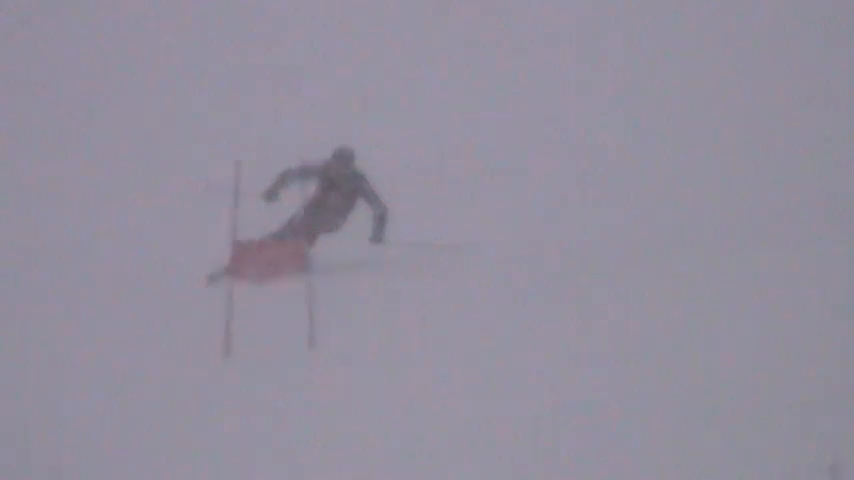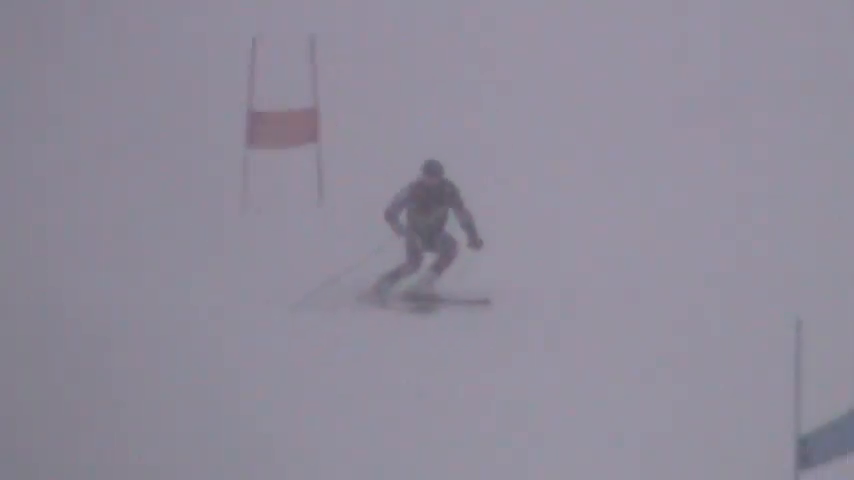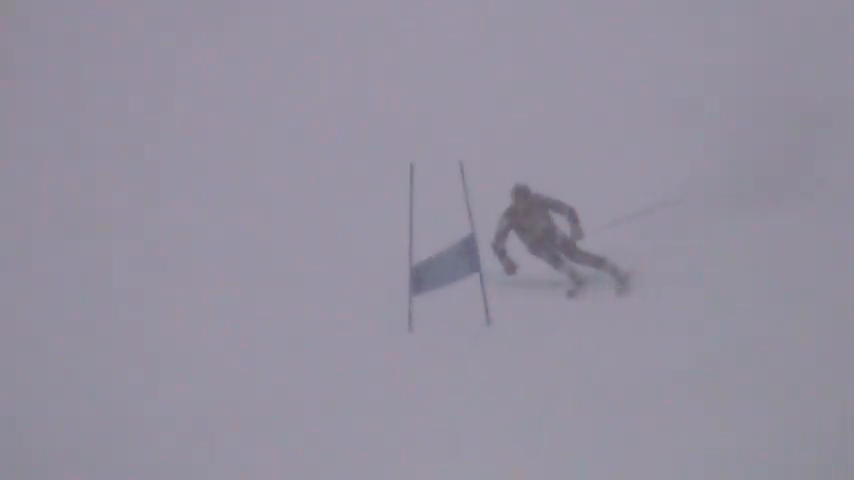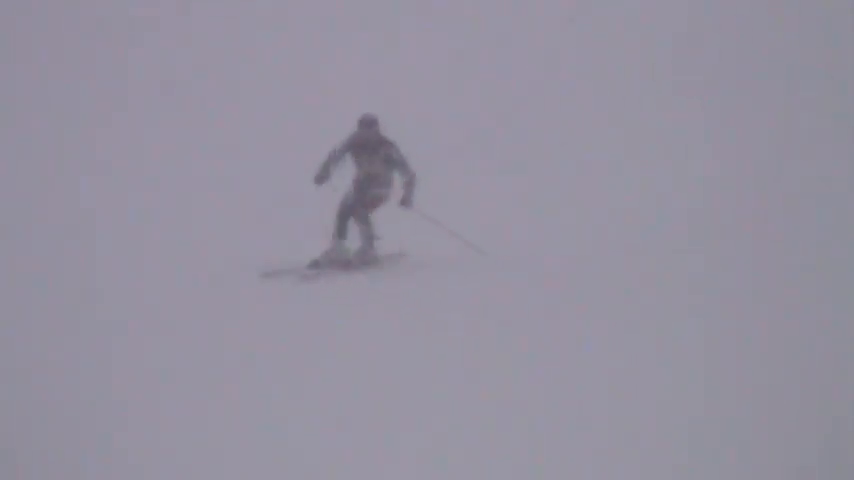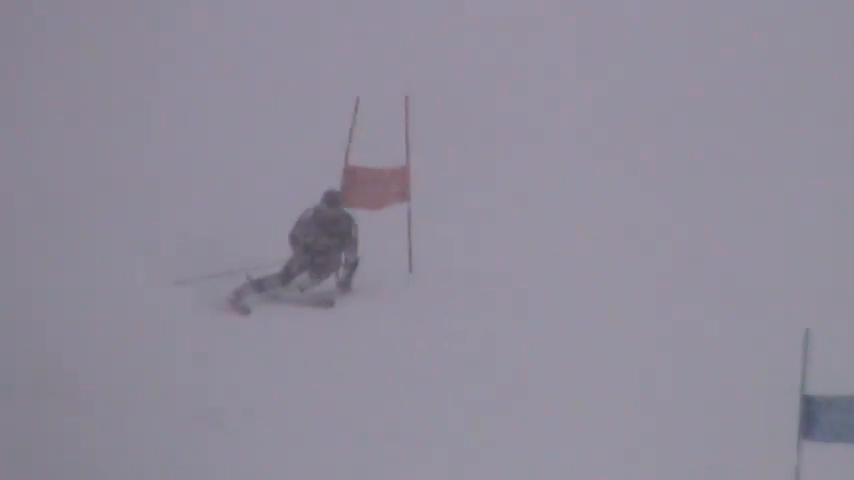
dt=1s
person 1, frame 1
left shoulder: (358, 182)
right shoulder: (323, 168)
left elbow: (379, 207)
right elbow: (292, 173)
left wrist: (378, 231)
right wrist: (274, 189)
left hip: (333, 217)
right hip: (312, 211)
person 1, frame 2
left shoulder: (447, 189)
right shoulder: (412, 190)
left elbow: (461, 213)
right elbow: (390, 213)
left wrist: (472, 235)
right wrist: (398, 228)
left hip: (437, 234)
right hip: (415, 233)
left knee: (451, 248)
right knee: (413, 263)
left ankle: (423, 286)
right ankle: (381, 287)
person 1, frame 3
left shoulder: (539, 200)
right shoulder: (509, 216)
left elbow: (566, 209)
right elbow: (497, 243)
left wrist: (575, 226)
right wrist: (506, 261)
left hip: (553, 236)
right hip: (536, 246)
left knee: (574, 254)
right knee: (548, 255)
left ankle: (616, 273)
right ankle: (575, 278)
person 1, frame 4
left shoulder: (387, 147)
right shoulder: (356, 140)
left elbow: (408, 173)
right elbow: (336, 154)
left wrist: (408, 194)
right wrist: (324, 171)
left hip: (380, 190)
right hip: (361, 185)
left knee: (358, 210)
right knee: (343, 211)
left ankle: (367, 250)
right ankle: (338, 252)
person 1, frame 5
left shoulder: (348, 223)
right shoulder: (313, 213)
left elbow: (352, 254)
right elbow: (295, 236)
left wrist: (347, 278)
right wrist: (300, 255)
left hip: (325, 260)
right hip: (306, 255)
left knee: (333, 261)
right knee: (283, 278)
left ankle: (306, 288)
right ankle: (241, 292)
